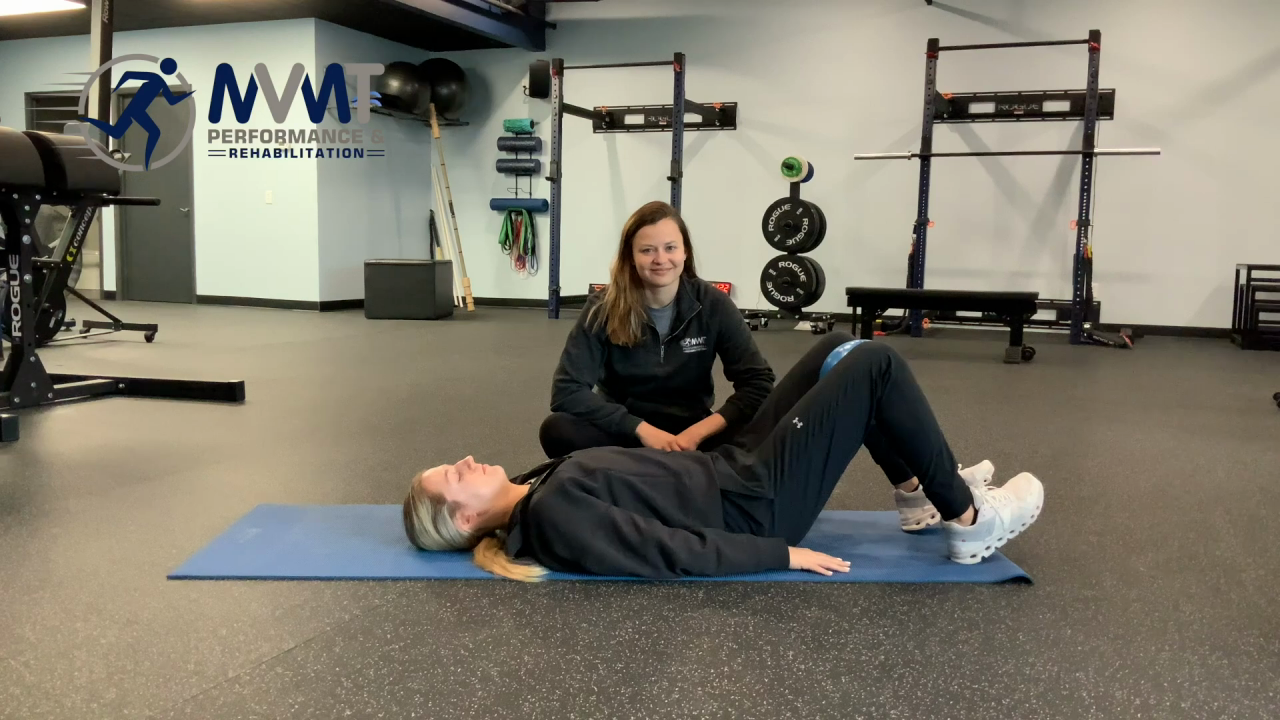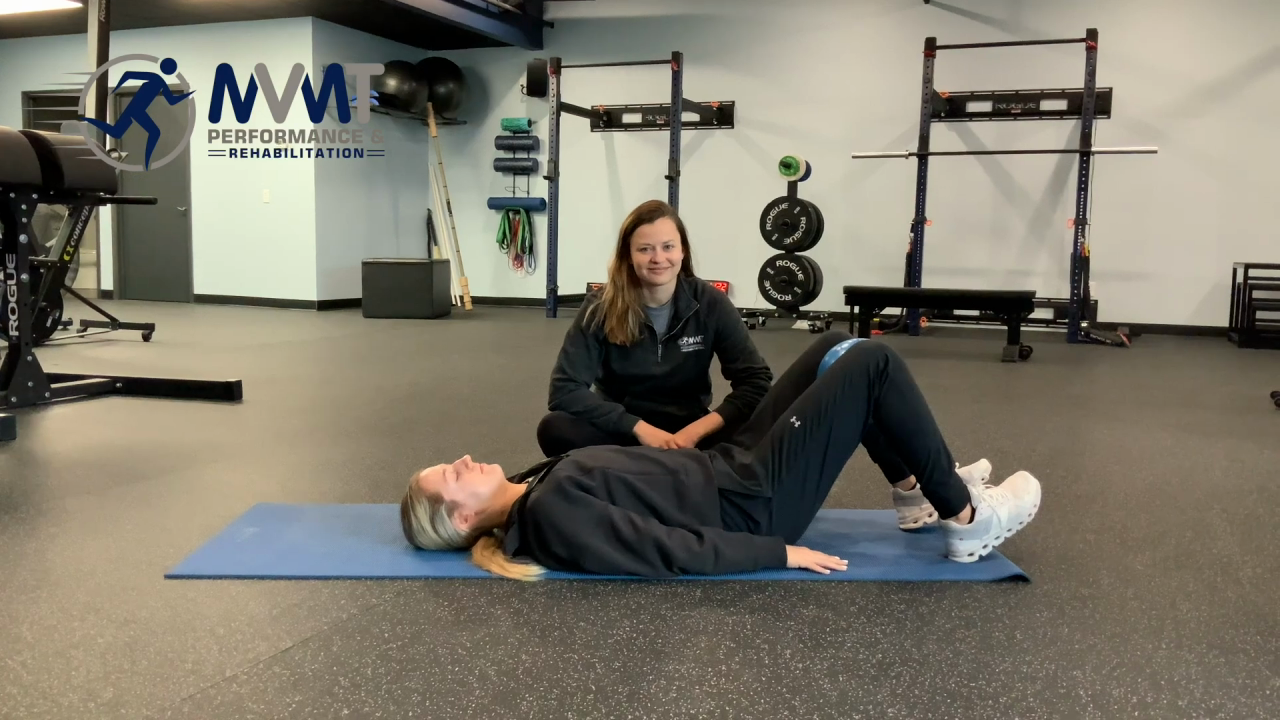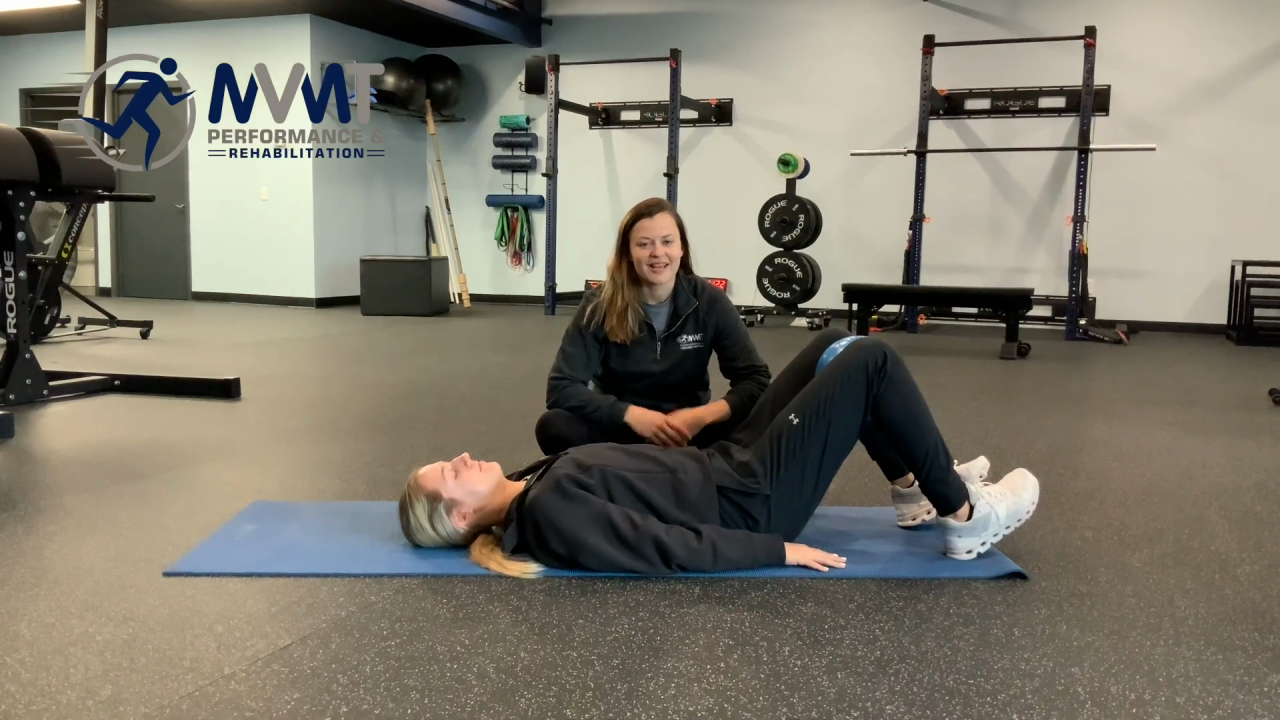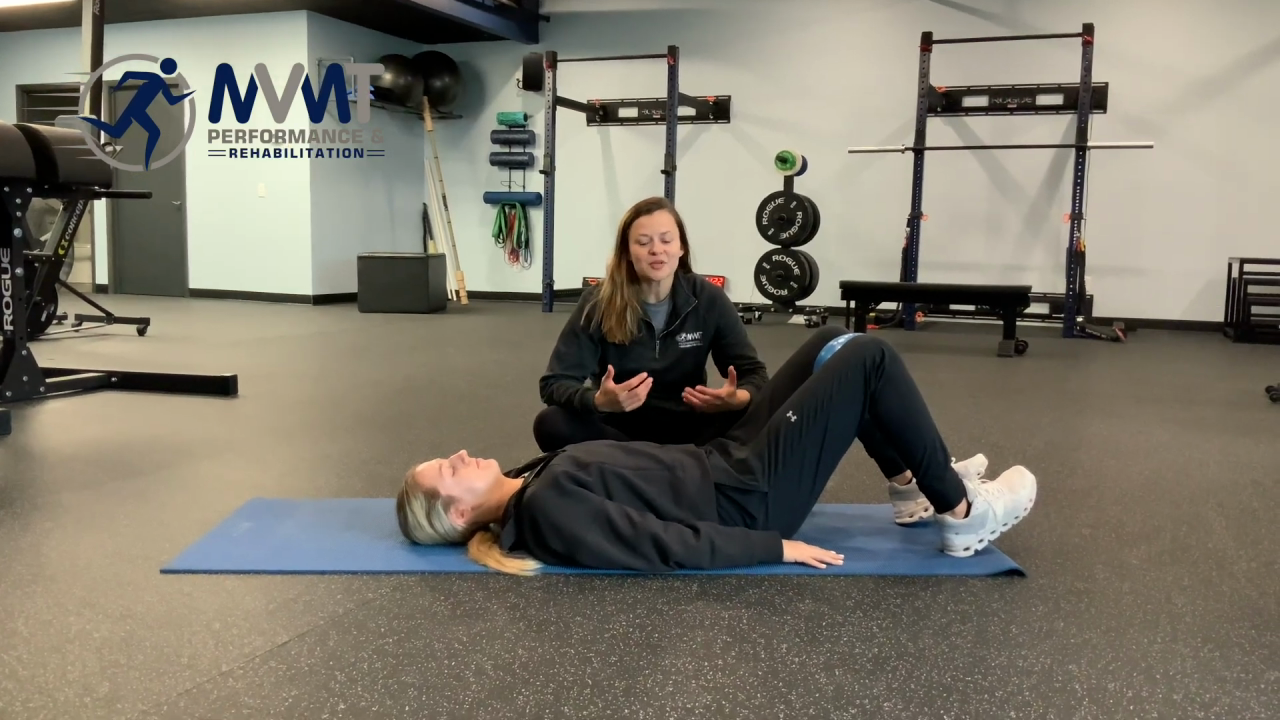
dt=0.7s
person 1, frame 1
left shoulder: (536, 486)
right shoulder: (552, 517)
right elbow: (676, 551)
right wrist: (783, 554)
left hip: (729, 468)
right hip: (755, 504)
left knee: (839, 349)
right knee: (876, 365)
left ankle: (926, 489)
right ankle: (968, 520)
person 1, frame 2
left shoulder: (536, 484)
right shoulder: (550, 515)
right elbow: (674, 550)
right wrist: (781, 552)
left hip: (728, 469)
right hip: (753, 503)
left knee: (839, 347)
right knee: (874, 363)
left ankle: (923, 489)
right ankle: (965, 519)
person 1, frame 3
left shoulder: (533, 483)
right shoulder: (549, 513)
right elbow: (673, 547)
right wrist: (780, 550)
left hip: (725, 465)
right hip: (752, 501)
left knee: (837, 343)
right knee: (872, 361)
left ankle: (920, 485)
right ankle: (964, 516)
person 1, frame 4
left shoulder: (530, 479)
right shoulder: (547, 509)
right elbow: (670, 544)
right wrist: (777, 546)
left hip: (723, 463)
right hip: (750, 497)
left knee: (836, 342)
right knee: (870, 357)
left ankle: (916, 484)
right ankle: (962, 513)
person 2, frame 1
left shoulder: (713, 304)
right shoulder: (605, 308)
left elbow: (759, 383)
right elbow: (567, 390)
left wrist: (696, 434)
right wrist: (643, 429)
left hip: (689, 432)
right hip: (625, 432)
right knee: (557, 430)
person 2, frame 2
left shoulder: (711, 303)
right shoulder: (602, 307)
left elbow: (757, 381)
right elbow: (564, 389)
left wrist: (695, 432)
right wrist: (640, 428)
left hip: (687, 431)
right hip: (623, 431)
right knee: (554, 429)
person 2, frame 3
left shoulder: (710, 301)
right shoulder: (600, 304)
left elbow: (757, 379)
right elbow: (561, 388)
left wrist: (703, 416)
right wrist: (630, 414)
left hip: (687, 430)
right hip: (619, 430)
right knee: (553, 427)
person 2, frame 4
left shoulder: (708, 299)
right shoulder: (600, 301)
left elbow: (754, 373)
right elbow: (554, 383)
left wrist: (737, 398)
right wrist: (598, 401)
left hip: (685, 427)
right hip: (617, 428)
right knee: (550, 424)
